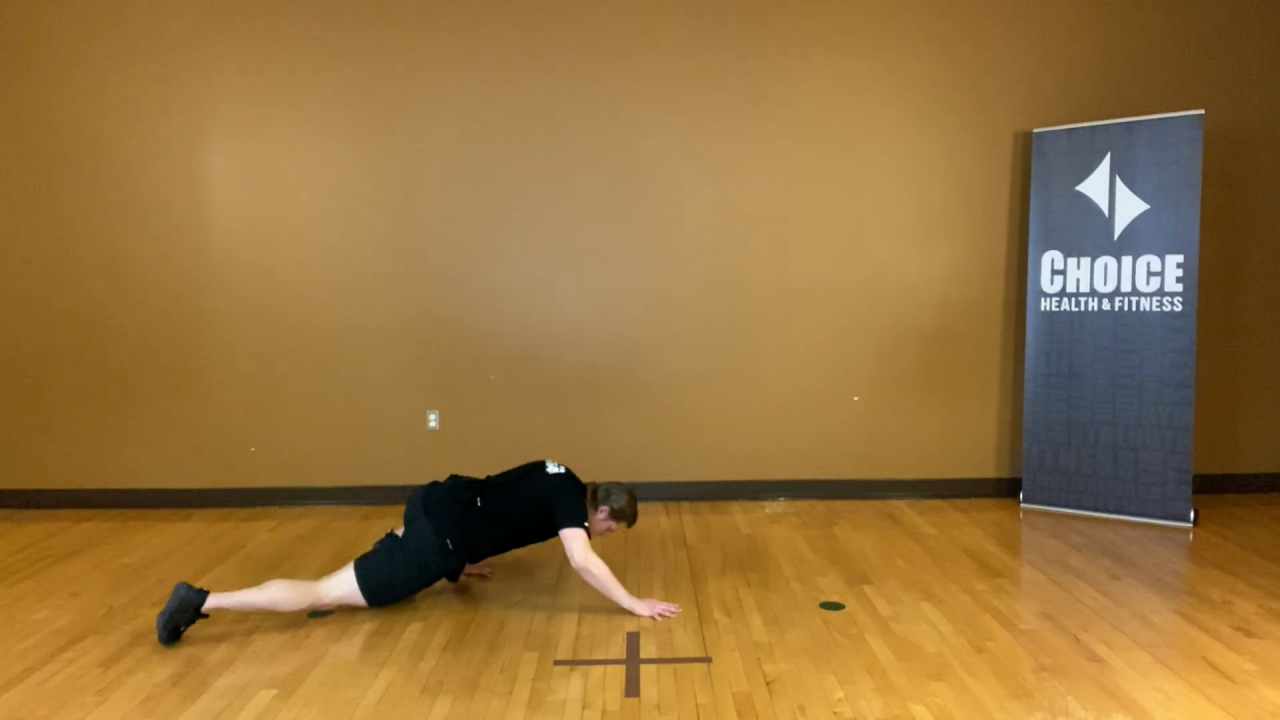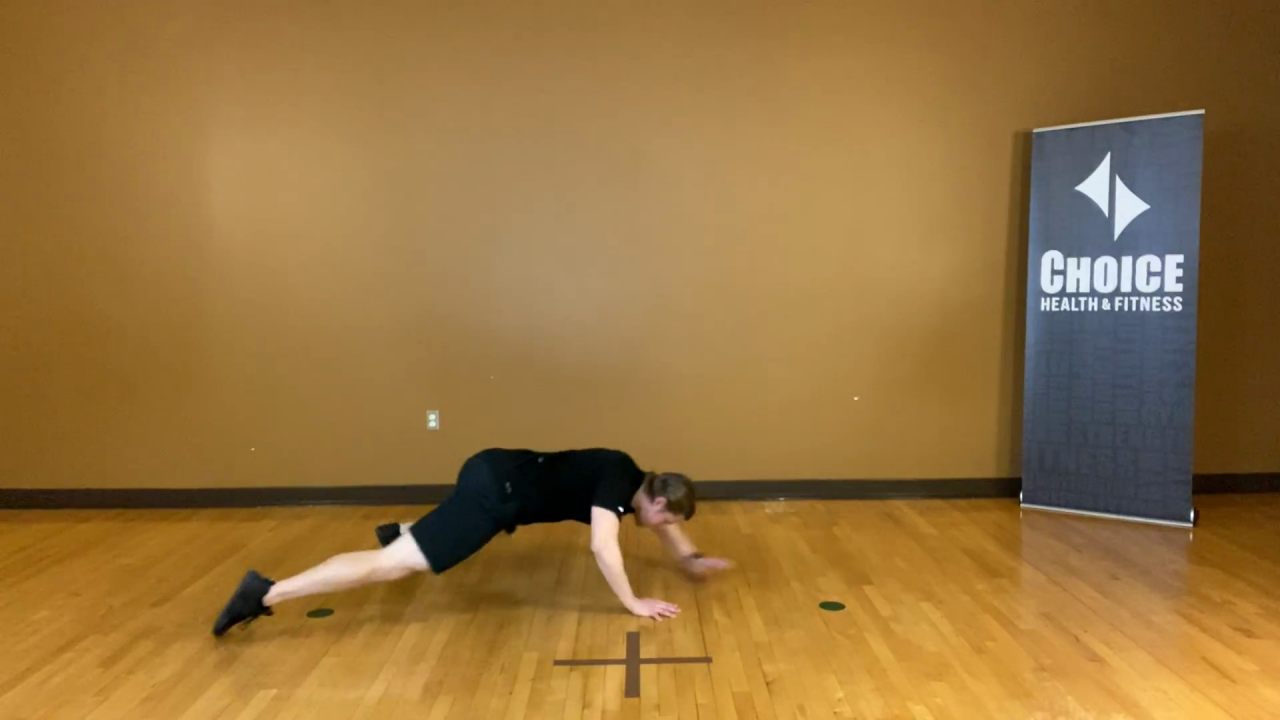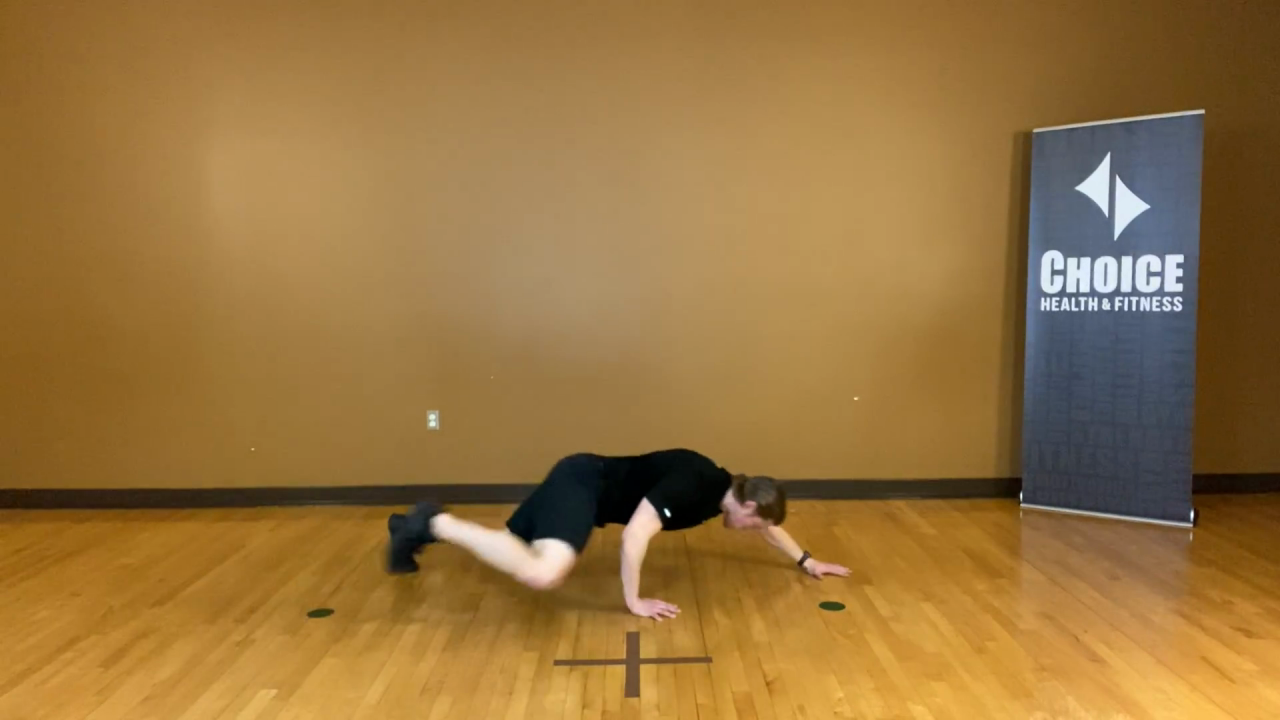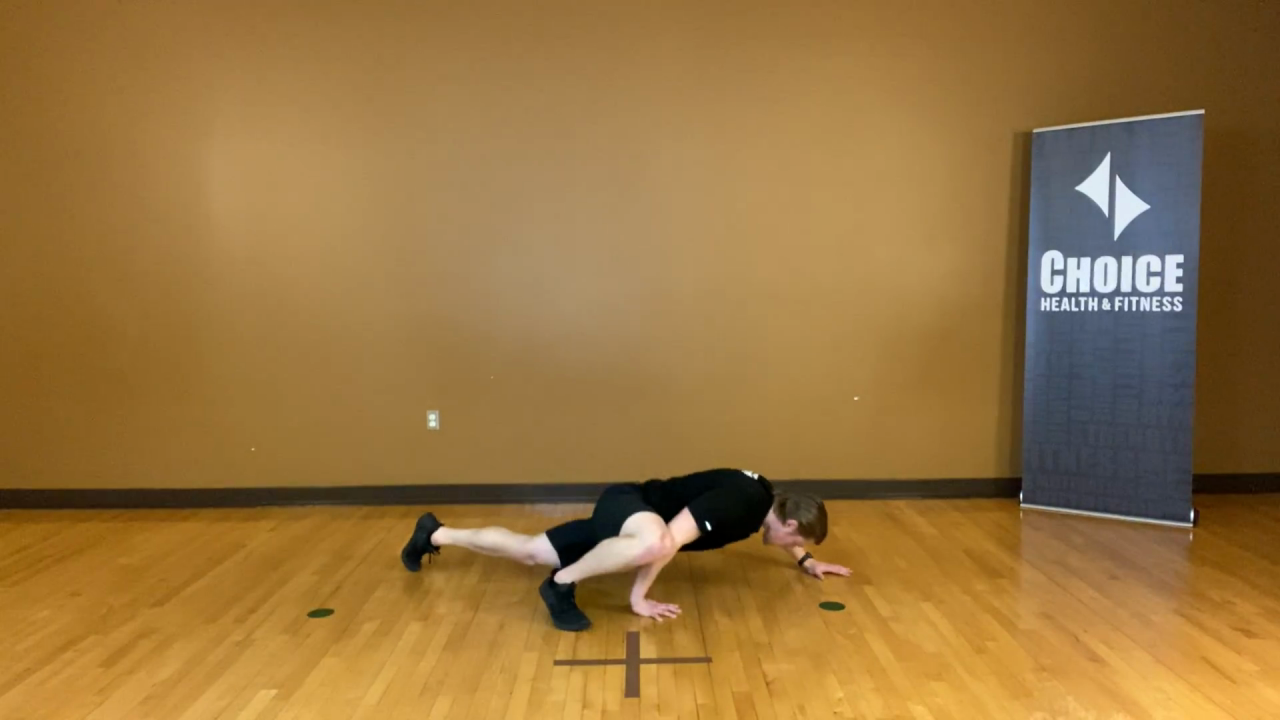
dt=0.4s
person 1, frame 1
left shoulder: (556, 476)
right shoulder: (572, 500)
right elbow: (582, 562)
left wrist: (463, 562)
right wrist: (632, 603)
left hip: (435, 498)
right hip: (436, 542)
right knee: (326, 594)
left ankle: (395, 540)
right ankle: (203, 601)
person 1, frame 2
left shoulder: (632, 480)
right shoulder: (616, 477)
left elbow: (661, 522)
right elbow: (604, 546)
left wrist: (690, 557)
right wrist: (633, 602)
left hip: (492, 474)
right hip: (492, 491)
right knee: (389, 563)
left ankle: (408, 531)
right ankle: (265, 594)
person 1, frame 3
left shoulder: (730, 491)
right shoulder: (692, 482)
left elbow: (765, 527)
right elbow: (635, 534)
left wrist: (805, 560)
right wrist: (634, 601)
left hip: (585, 484)
right hip: (580, 479)
left knee: (512, 542)
right knee: (540, 574)
left ankle: (410, 529)
right ankle: (433, 523)
person 1, frame 4
left shoulder: (765, 496)
right shoulder: (740, 500)
left elbow: (773, 530)
right elbow: (672, 536)
left wrist: (806, 560)
right wrist: (637, 598)
left hip: (628, 513)
right hip: (623, 504)
left knee: (529, 551)
right knee: (655, 543)
left ankle: (434, 533)
right ankle: (562, 584)
